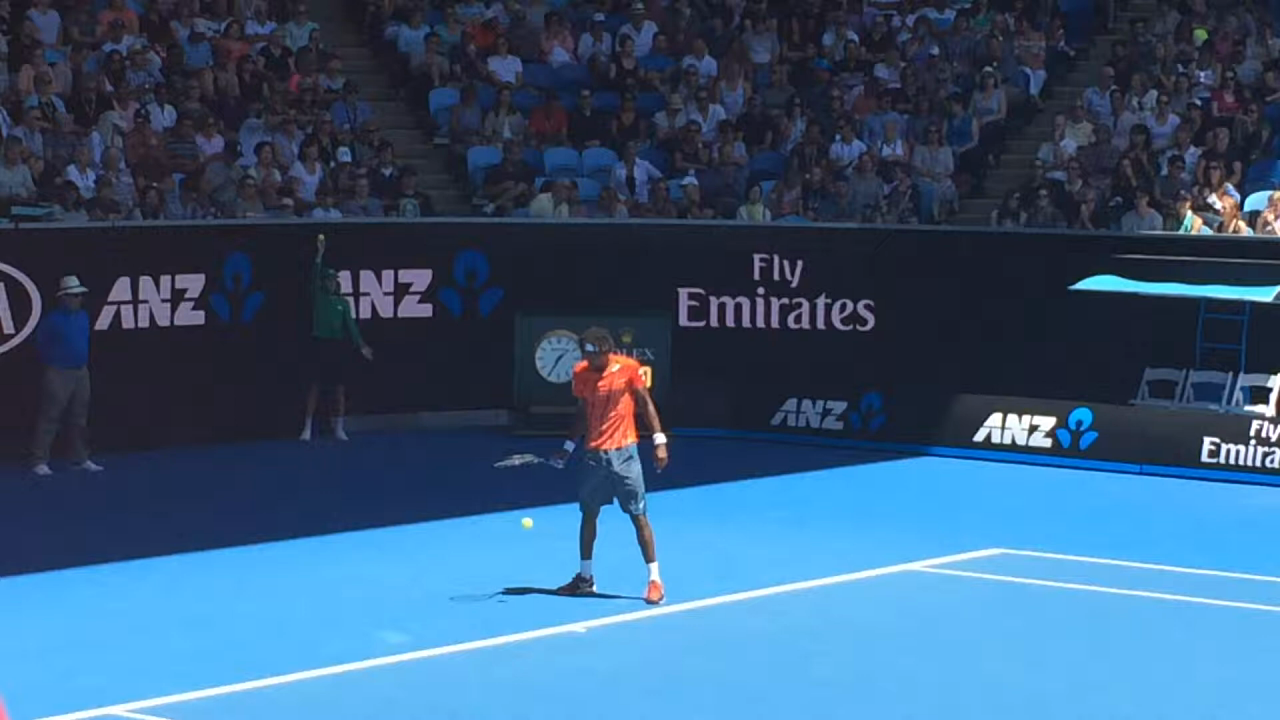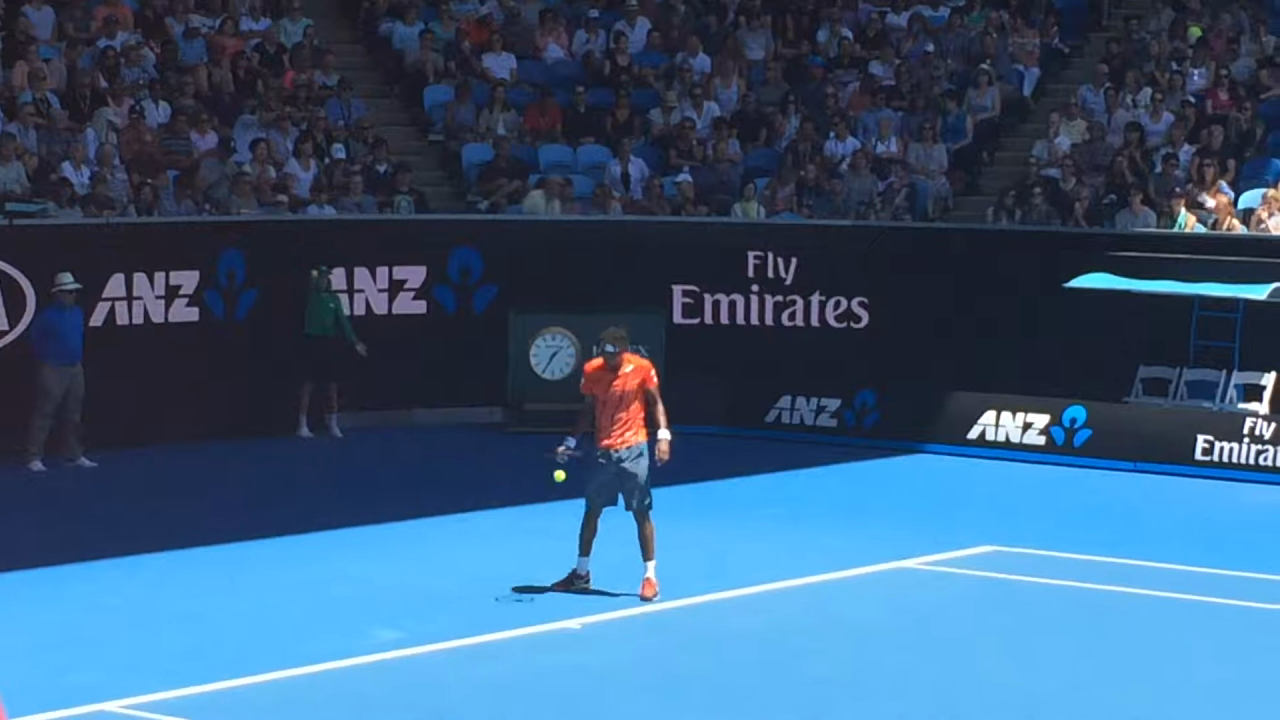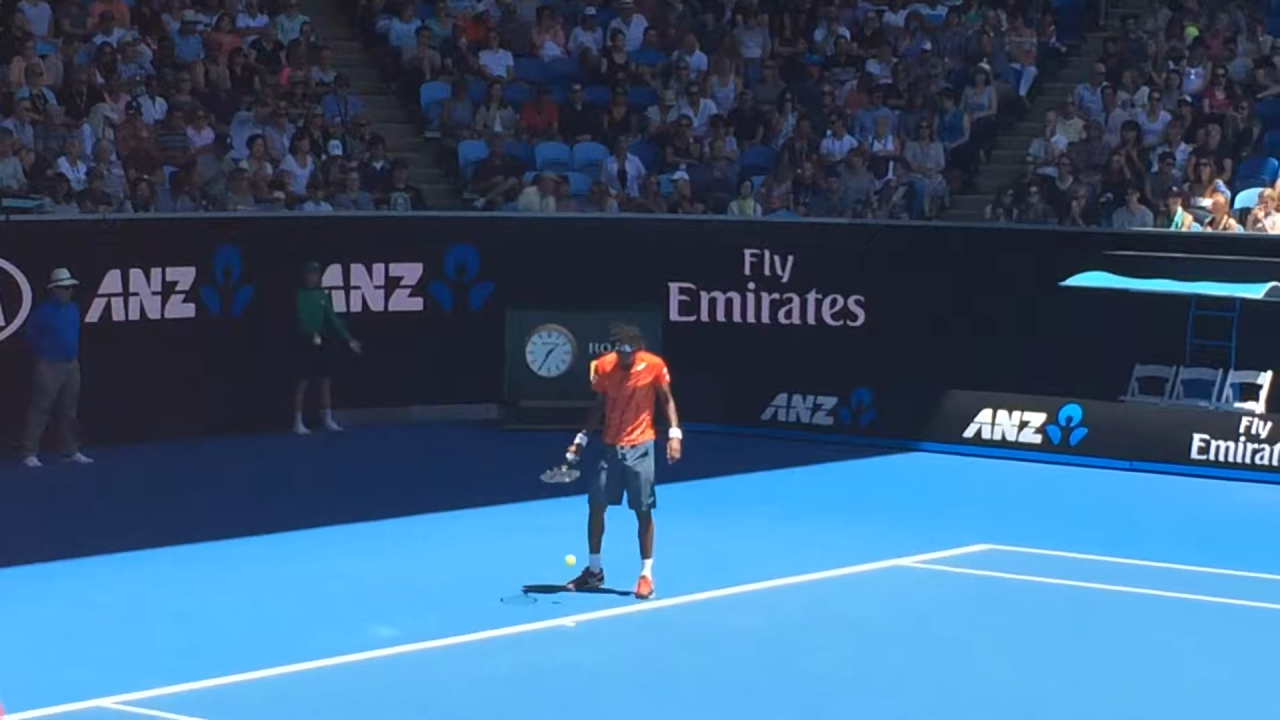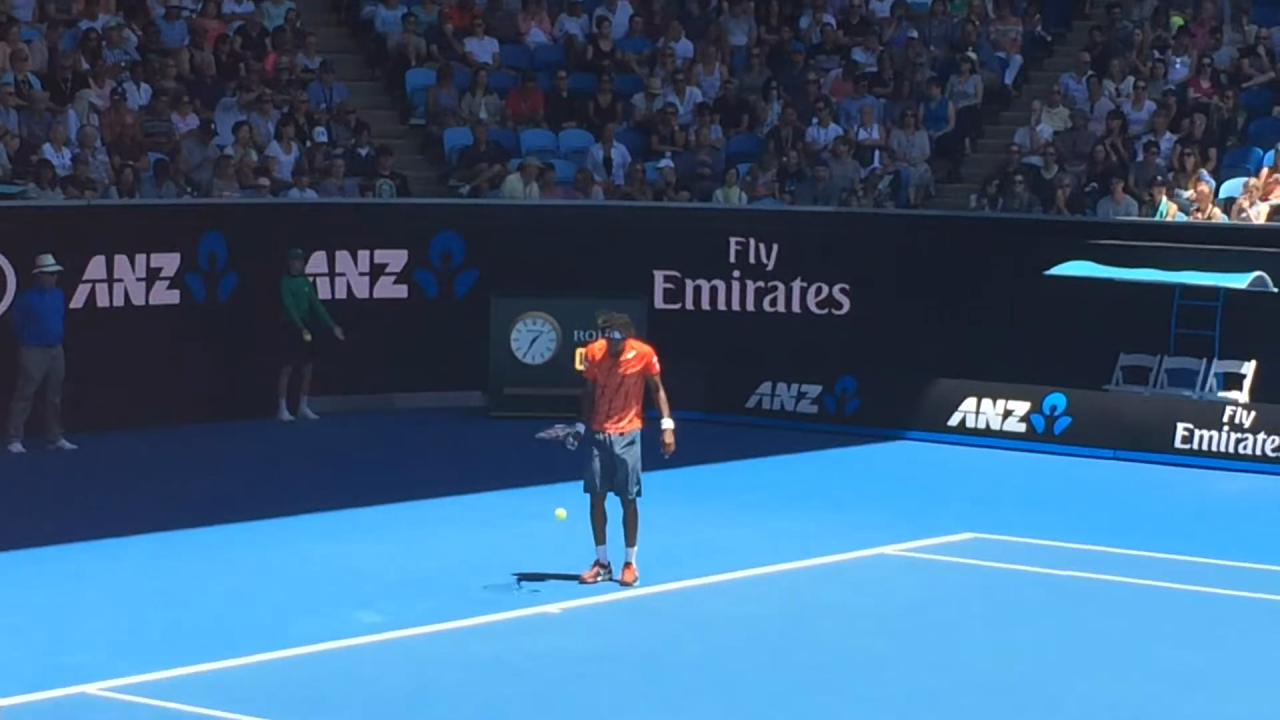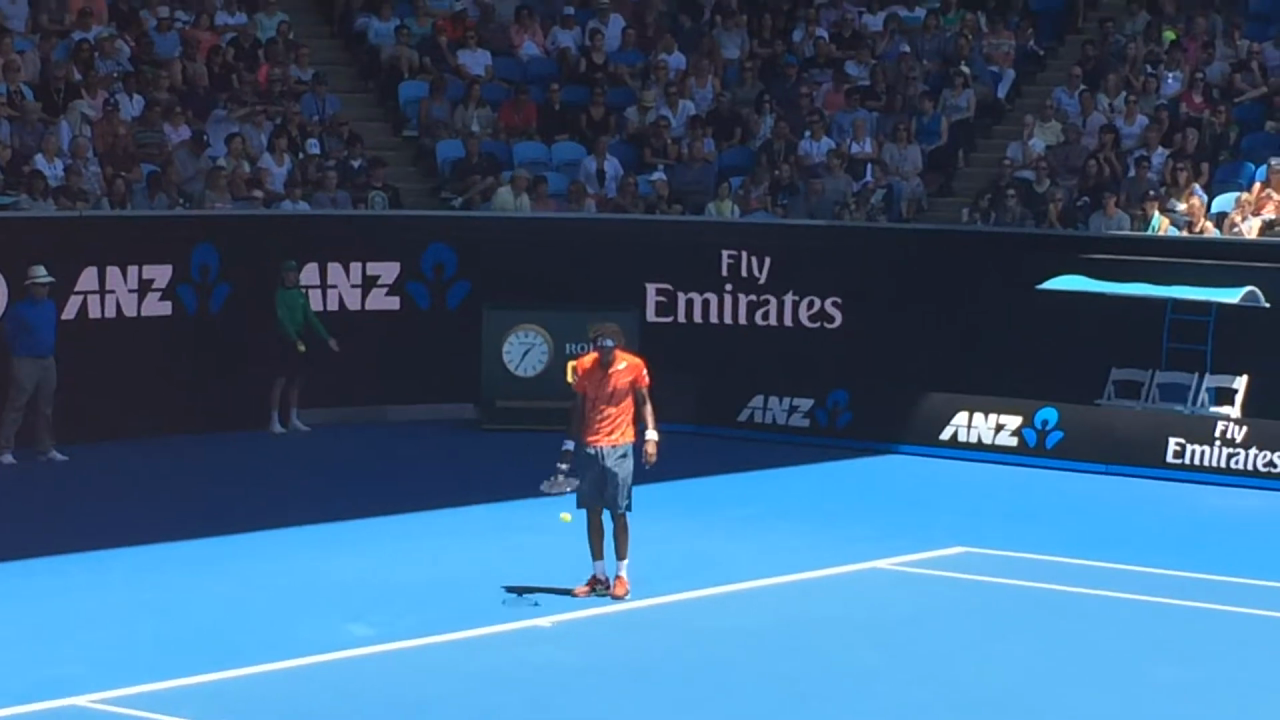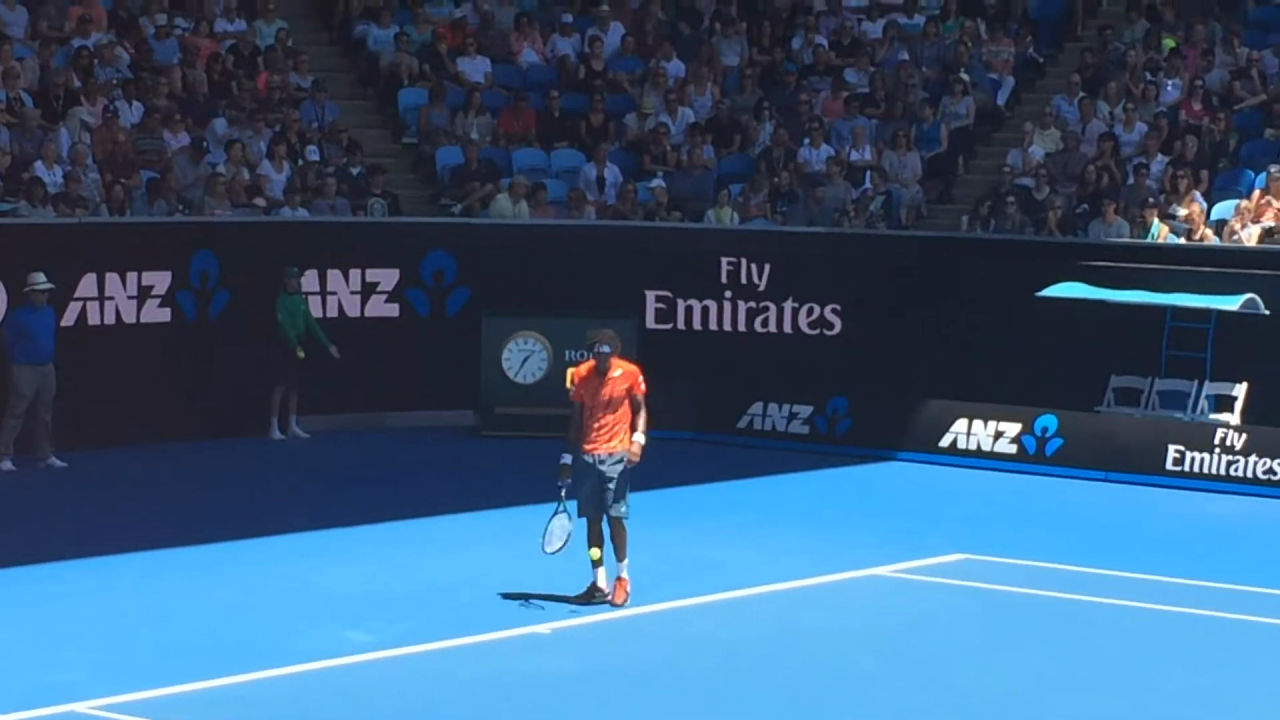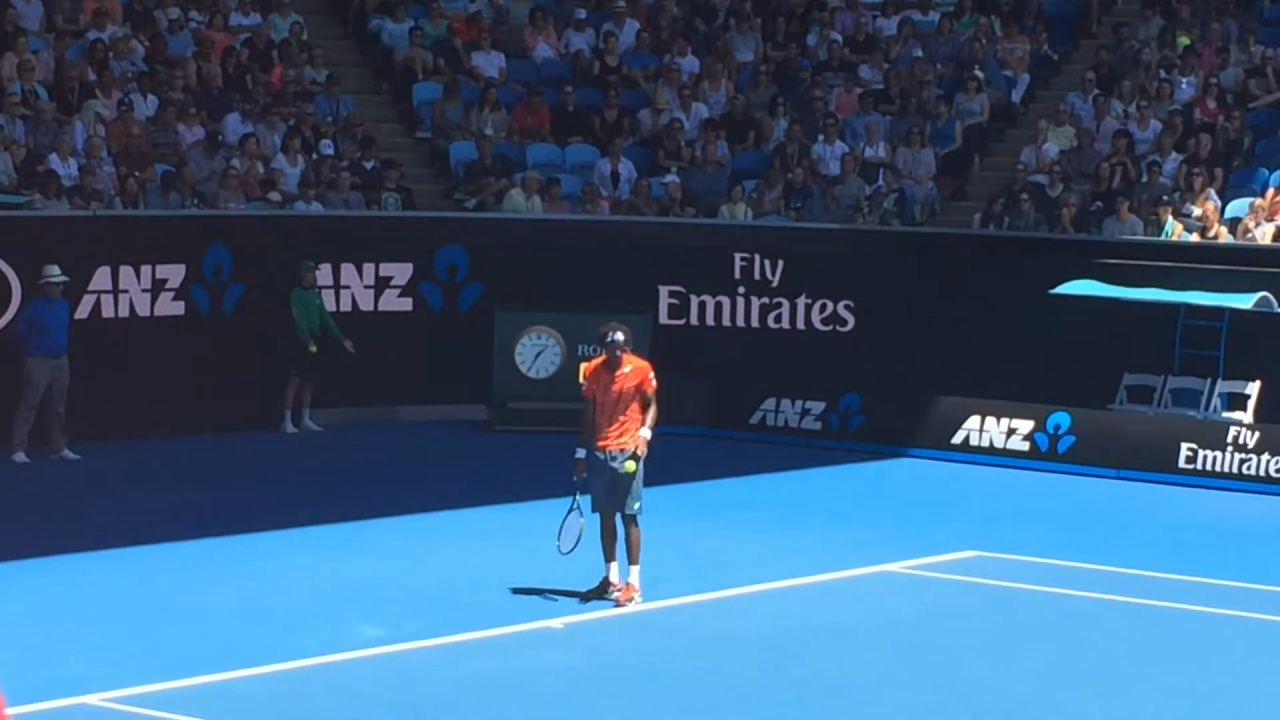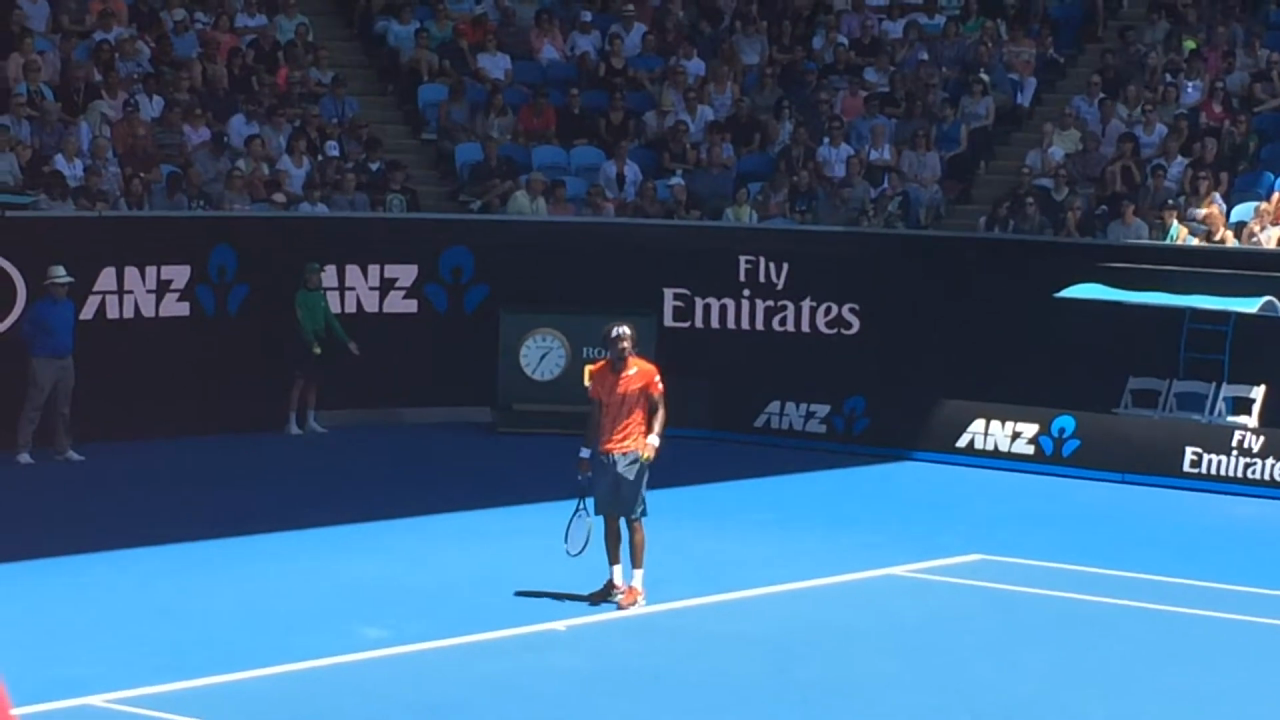
dt=0.2s
person 1, frame 1
left shoulder: (629, 368)
right shoulder: (580, 373)
left elbow: (646, 404)
left wrist: (659, 440)
right wrist: (569, 446)
left hip: (624, 451)
right hip: (595, 453)
left knee: (638, 515)
right knee: (588, 513)
left ankle: (654, 580)
right ankle: (585, 577)
person 1, frame 2
left shoulder: (642, 368)
right shoulder: (591, 370)
left elbow: (656, 402)
right elbow: (588, 410)
left wrist: (663, 435)
right wrist: (570, 442)
left hip: (634, 449)
right hip: (604, 450)
left knee: (641, 514)
right knee: (592, 510)
left ankle: (650, 577)
right ankle: (581, 573)
person 1, frame 3
left shoulder: (655, 366)
right shoulder: (603, 366)
left elbow: (667, 400)
right elbow: (599, 405)
left wrist: (674, 433)
right wrist: (581, 439)
left hip: (640, 447)
right hip: (611, 447)
left knee: (643, 511)
right knee: (596, 506)
left ankle: (646, 575)
right ankle: (594, 570)
person 1, frame 4
left shoulder: (645, 354)
right shoulder: (593, 352)
left elbow: (657, 390)
right elbow: (590, 392)
left wrist: (667, 425)
right wrist: (580, 426)
left hip: (627, 435)
right hip: (599, 434)
left knee: (628, 499)
right knee: (596, 497)
left ankle: (630, 562)
right ankle: (603, 561)
person 1, frame 5
left shoulder: (634, 366)
right shoulder: (582, 366)
left elbow: (645, 402)
right elbow: (579, 408)
left wrist: (651, 436)
right wrist: (569, 444)
left hip: (620, 448)
right hip: (589, 448)
left knee: (618, 513)
right knee: (592, 512)
left ankle: (621, 575)
right ankle: (599, 576)
person 1, frame 6
left shoulder: (631, 373)
right shoulder: (579, 375)
left elbow: (640, 409)
right elbow: (576, 419)
left wrist: (639, 439)
right wrist: (567, 459)
left hip: (617, 455)
right hip: (587, 456)
left knee: (615, 517)
right knee: (592, 519)
left ankle: (622, 576)
right ankle: (600, 584)
person 1, frame 7
left shoulder: (641, 369)
right shoulder: (591, 371)
left elbow: (651, 405)
right elbow: (589, 414)
left wrist: (645, 434)
right wrist: (581, 453)
left hip: (628, 451)
right hip: (599, 452)
left knee: (629, 515)
right knee: (605, 515)
left ankle: (633, 583)
right ankle: (612, 579)
person 1, frame 8
left shoulder: (647, 372)
right shoulder: (597, 373)
left elbow: (659, 409)
right elbow: (595, 415)
left wrist: (653, 440)
right wrist: (585, 453)
left hip: (632, 455)
right hip: (603, 454)
left knee: (633, 519)
right knee: (609, 518)
left ankle: (636, 587)
right ankle: (615, 582)
person 2, frame 1
left shoulder: (84, 317)
right shoulder: (52, 319)
right elbow: (42, 344)
right wrist: (52, 362)
left hip: (81, 373)
right hip: (58, 374)
left knee: (79, 419)
right knee: (50, 418)
left ankle: (81, 459)
right ankle: (40, 461)
person 2, frame 2
left shoulder: (78, 313)
right shoulder: (46, 315)
right elbow: (36, 340)
right wrist: (47, 359)
left hip: (75, 369)
right hip: (53, 370)
left knee: (73, 415)
right knee: (44, 414)
left ankle: (75, 455)
right ankle: (34, 457)
person 2, frame 3
left shoulder: (74, 309)
right shoulder: (43, 311)
right elbow: (32, 336)
right wrist: (43, 354)
left hip: (72, 365)
right hip: (49, 366)
left knee: (69, 411)
right knee: (40, 410)
left ankle: (71, 451)
right ankle: (30, 454)
person 2, frame 4
left shoulder: (59, 295)
right shoulder: (27, 297)
right elbow: (17, 322)
right wrist: (28, 340)
left hip: (56, 351)
right hip: (33, 352)
left knee: (54, 397)
right knee: (24, 396)
left ankle: (55, 438)
right ankle: (14, 440)
person 2, frame 5
left shoulder: (51, 306)
right shoulder: (19, 308)
right wrist: (20, 350)
left hip: (48, 362)
right hip: (25, 363)
left knee: (45, 409)
left ankle: (46, 449)
person 2, frame 6
left shoulder: (50, 313)
right shoulder: (19, 315)
right wrist: (20, 358)
left hip: (47, 369)
right hip: (24, 370)
left knee: (45, 415)
left ankle: (45, 456)
person 2, frame 7
left shoulder: (65, 305)
right shoulder: (33, 307)
right elbow: (22, 332)
right wrist: (33, 350)
left hip: (61, 361)
right hip: (38, 362)
left knee: (58, 407)
right knee: (29, 406)
left ankle: (59, 448)
right ankle: (18, 449)
person 2, frame 8
left shoulder: (70, 306)
right shoulder: (38, 308)
right elbow: (27, 332)
right wrist: (38, 351)
left hip: (66, 362)
right hip: (43, 363)
left knee: (64, 408)
right knee: (34, 407)
left ankle: (63, 449)
right ankle: (23, 450)
person 3, frame 1
left shoulder: (343, 303)
right shoulder: (319, 297)
left elbow: (350, 325)
right elbow: (315, 279)
left wrist: (361, 345)
right wrist: (319, 254)
left hip: (339, 347)
right hip: (320, 346)
left knee: (339, 389)
right knee: (314, 388)
left ankle: (339, 429)
right ankle: (307, 428)
person 3, frame 2
left shoulder: (334, 299)
right shoulder: (312, 296)
left elbow: (343, 322)
right elbow: (310, 291)
left wrist: (355, 342)
right wrist: (313, 281)
left hip: (331, 343)
right hip: (313, 342)
left knee: (332, 385)
right knee: (308, 385)
left ankle: (333, 426)
right ankle: (303, 426)
person 3, frame 3
left shoulder: (323, 295)
right shoulder: (301, 295)
left elbow: (333, 319)
right elbow: (302, 318)
left wrist: (348, 339)
right wrist: (312, 333)
left hip: (323, 341)
right hip: (305, 341)
left knee: (325, 381)
right knee: (303, 382)
left ankle: (328, 420)
right ankle: (298, 422)
person 3, frame 4
left shoulder: (306, 282)
right shoulder: (285, 283)
left elbow: (316, 306)
right elbow: (290, 308)
left wrist: (332, 326)
right wrist: (301, 328)
left hip: (306, 328)
right hip: (291, 329)
left knee: (307, 368)
right knee: (287, 369)
left ankle: (303, 407)
right ankle: (282, 409)
person 3, frame 5
left shoulder: (300, 294)
right shoulder: (280, 294)
left elbow: (311, 318)
right elbow: (284, 320)
left wrist: (327, 338)
right wrist: (295, 340)
left hip: (299, 341)
right hip: (285, 341)
left knee: (296, 380)
right knee: (280, 380)
left ankle: (293, 420)
right ankle: (274, 421)
person 3, frame 6
left shoulder: (301, 300)
right shoulder: (282, 300)
left elbow: (312, 325)
right elbow: (285, 326)
left wrist: (327, 344)
right wrist: (295, 346)
left hip: (300, 348)
right hip: (286, 348)
left knee: (294, 387)
right knee: (281, 386)
left ankle: (292, 427)
right ankle: (274, 428)
person 3, frame 7
left shoulder: (316, 294)
right shoulder: (296, 294)
left elbow: (326, 319)
right elbow: (299, 321)
left wrist: (342, 339)
right wrist: (308, 341)
left hip: (314, 341)
right hip: (300, 342)
left knee: (308, 381)
right knee: (295, 380)
left ankle: (306, 420)
right ankle: (287, 421)
person 3, frame 8
left shoulder: (321, 296)
right shoulder: (301, 296)
left elbow: (331, 321)
right elbow: (304, 323)
left wrist: (347, 341)
right wrist: (312, 343)
left hip: (320, 343)
right hip: (306, 344)
left knee: (313, 382)
right knee: (300, 382)
left ankle: (310, 422)
right ankle: (292, 423)
